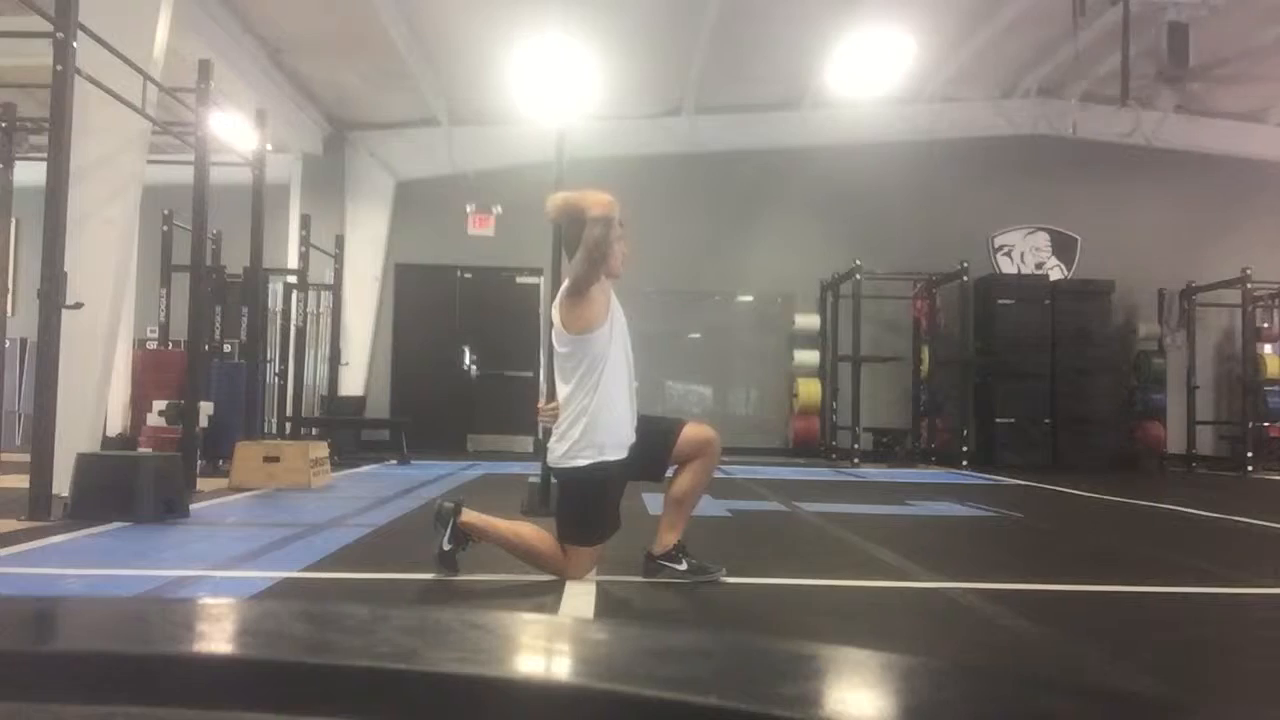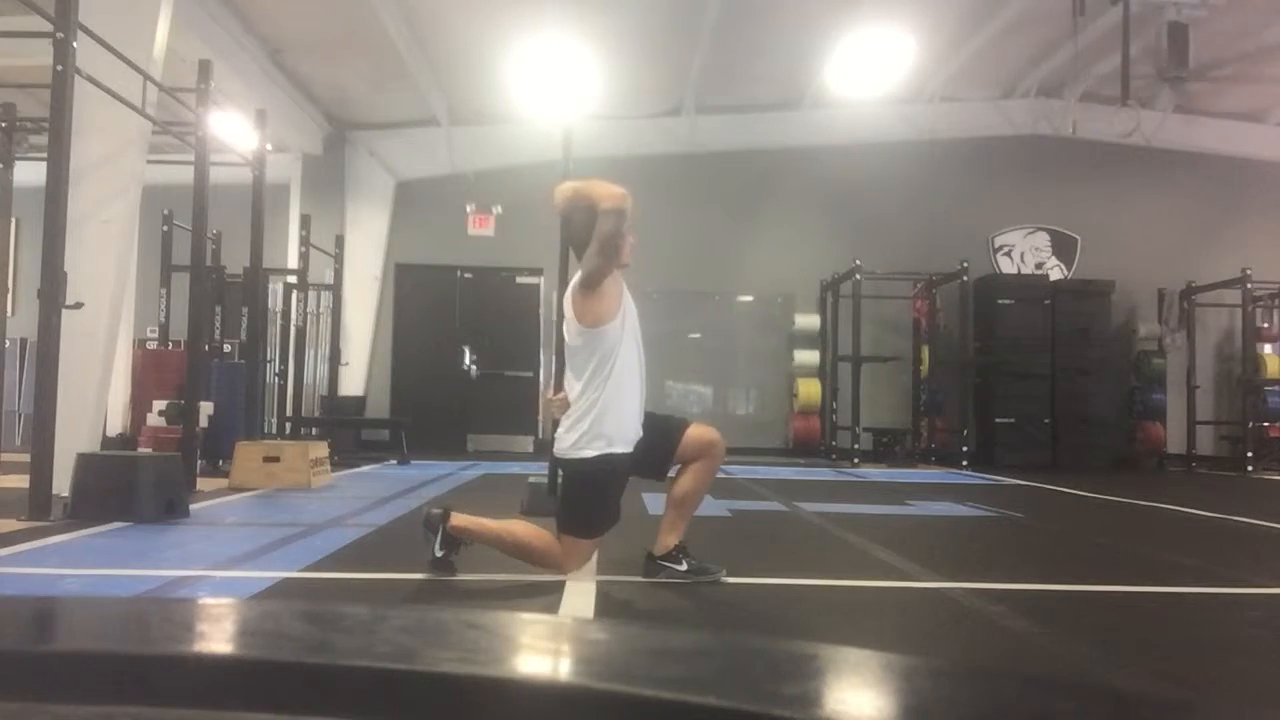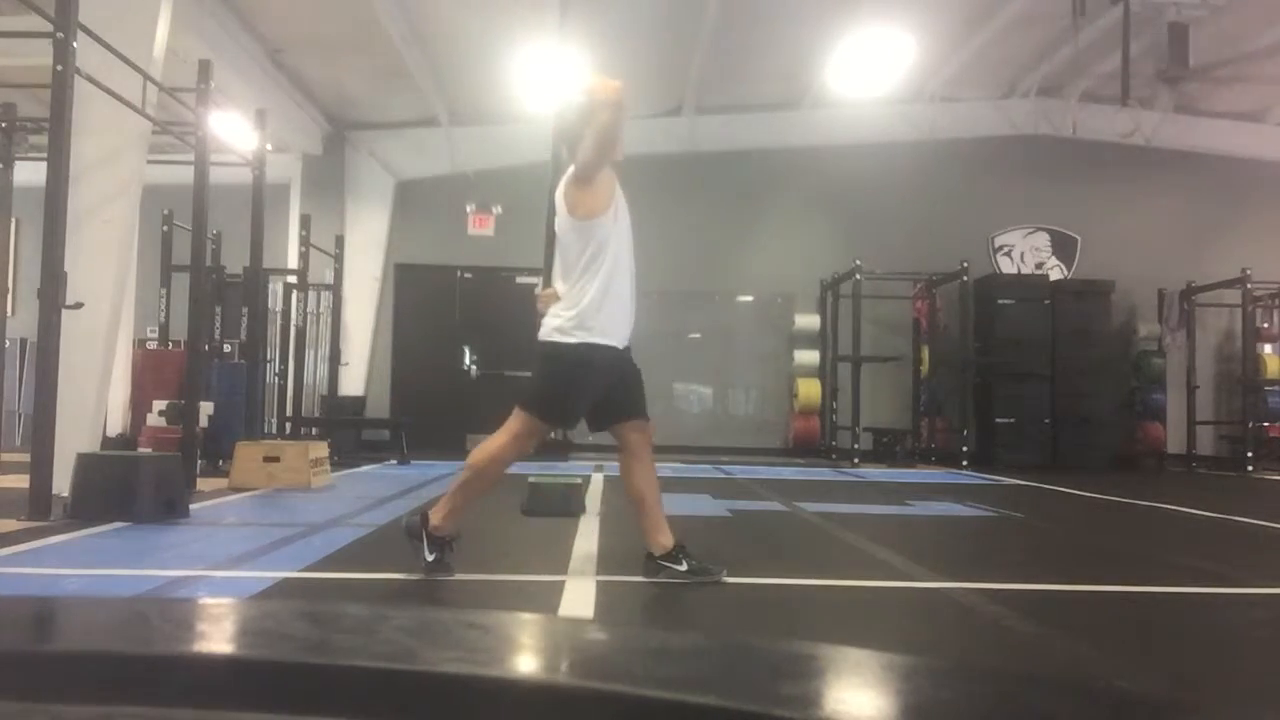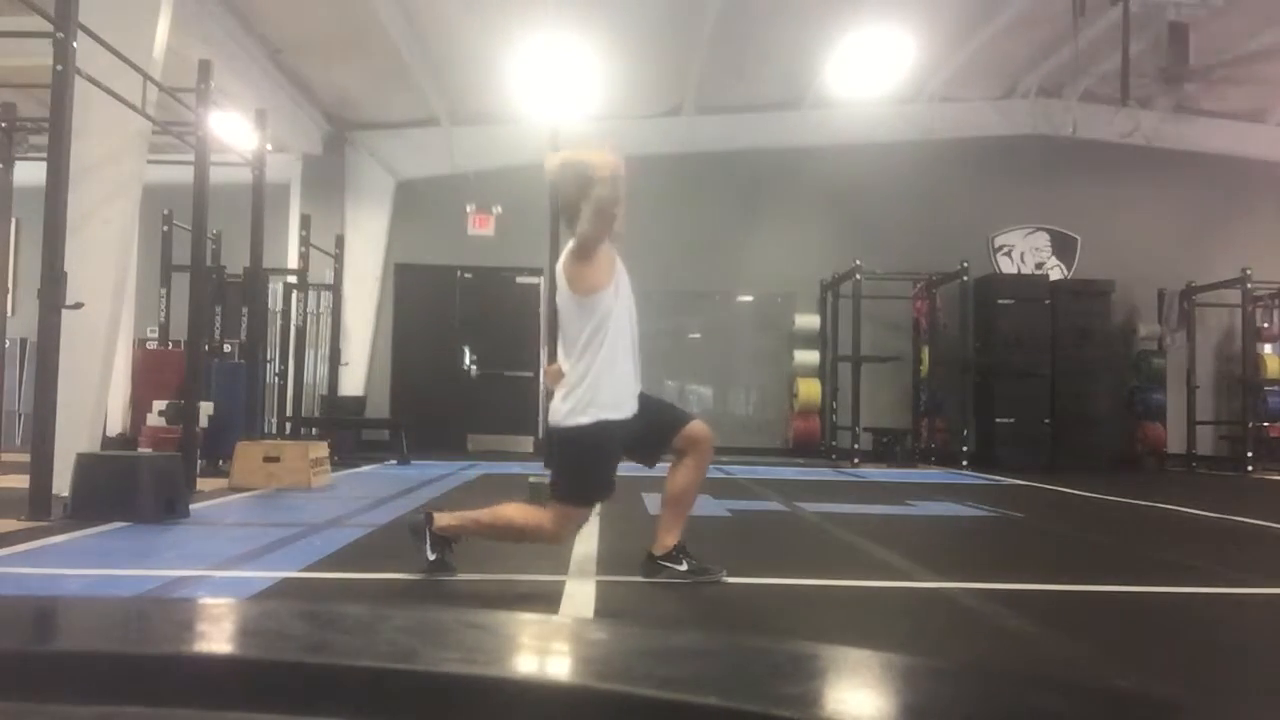
dt=0.7s
person 1, frame 1
left shoulder: (595, 293)
right shoulder: (582, 291)
right elbow: (603, 210)
right wrist: (565, 205)
left hip: (614, 437)
right hip: (590, 452)
left knee: (706, 442)
right knee: (574, 565)
left ankle: (665, 553)
right ankle: (463, 520)
person 1, frame 2
left shoulder: (602, 288)
right shoulder: (595, 284)
right elbow: (615, 202)
right wrist: (574, 194)
left hip: (617, 432)
right hip: (596, 445)
left knee: (709, 445)
right knee: (568, 557)
left ankle: (666, 553)
right ankle: (451, 524)
person 1, frame 3
left shoulder: (594, 184)
right shoulder: (586, 177)
right elbow: (610, 95)
right wrist: (595, 96)
left hip: (604, 342)
right hip: (577, 342)
left knee: (636, 439)
right knee: (519, 436)
left ankle: (665, 554)
right ankle: (436, 524)
person 1, frame 4
left shoulder: (594, 257)
right shoulder: (586, 253)
right elbow: (609, 170)
right wrist: (565, 164)
left hip: (616, 403)
right hip: (590, 416)
left knee: (698, 439)
right knee: (557, 526)
left ankle: (665, 553)
right ankle: (439, 525)
